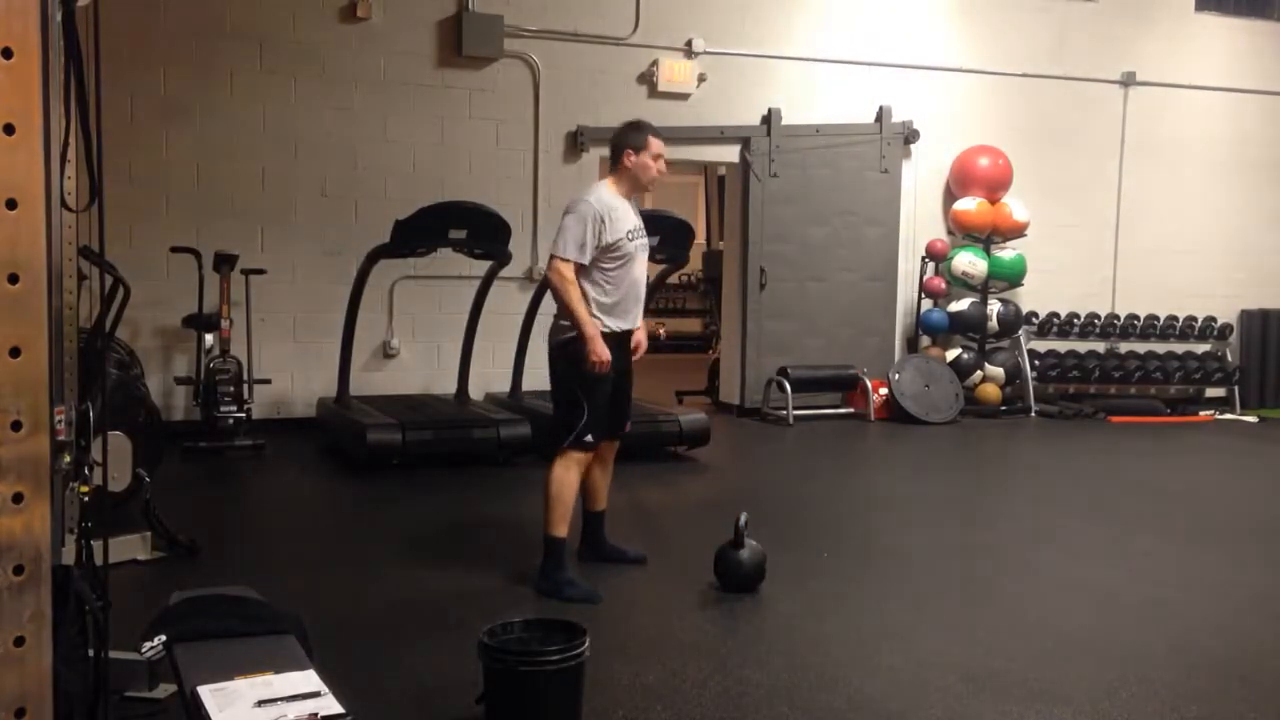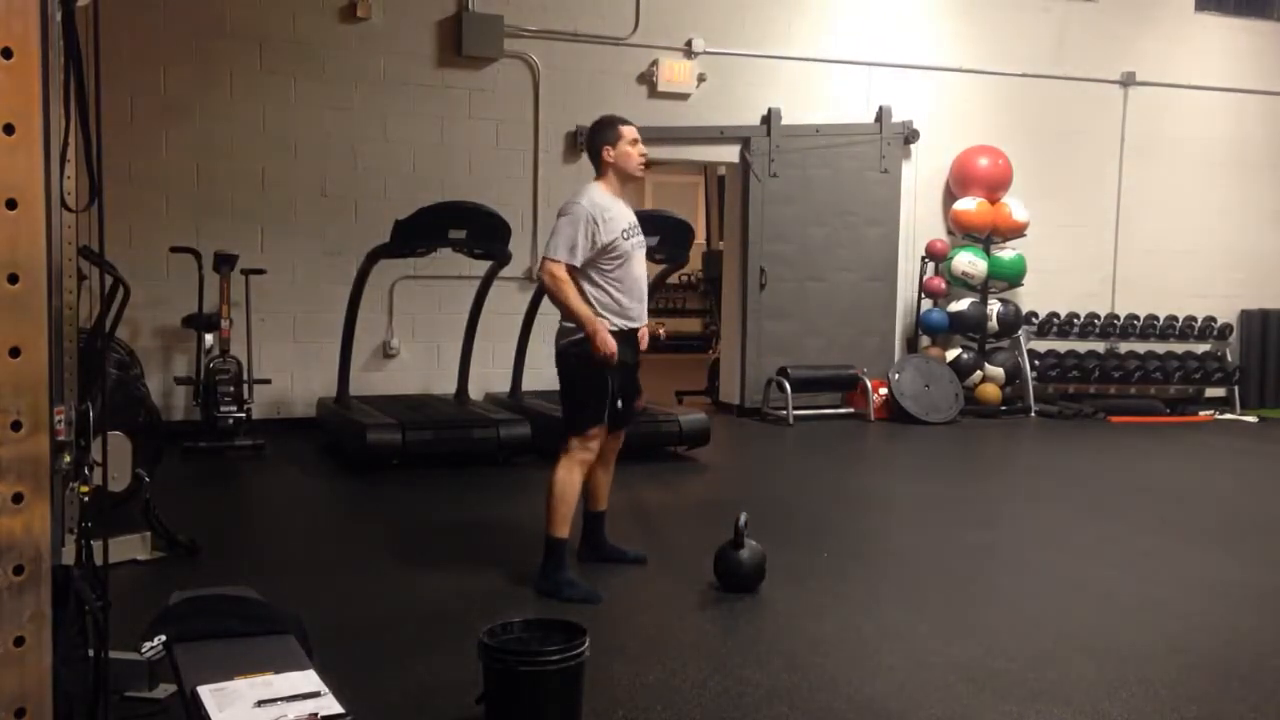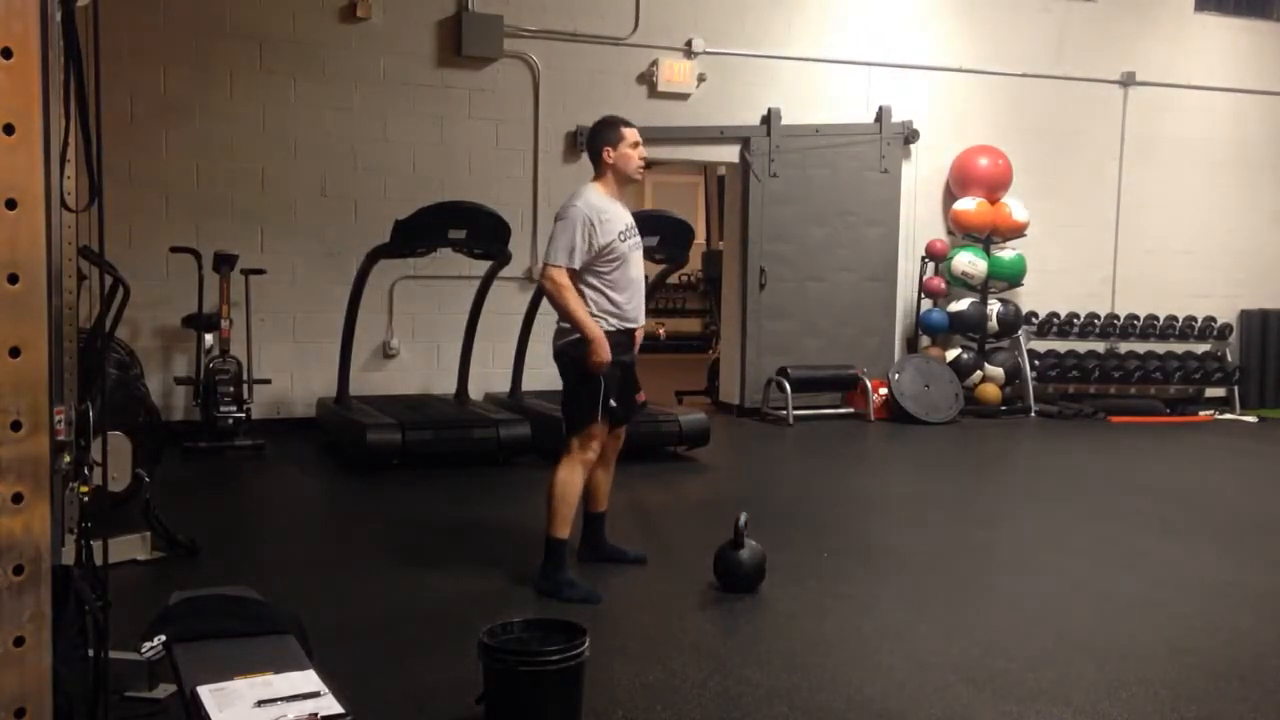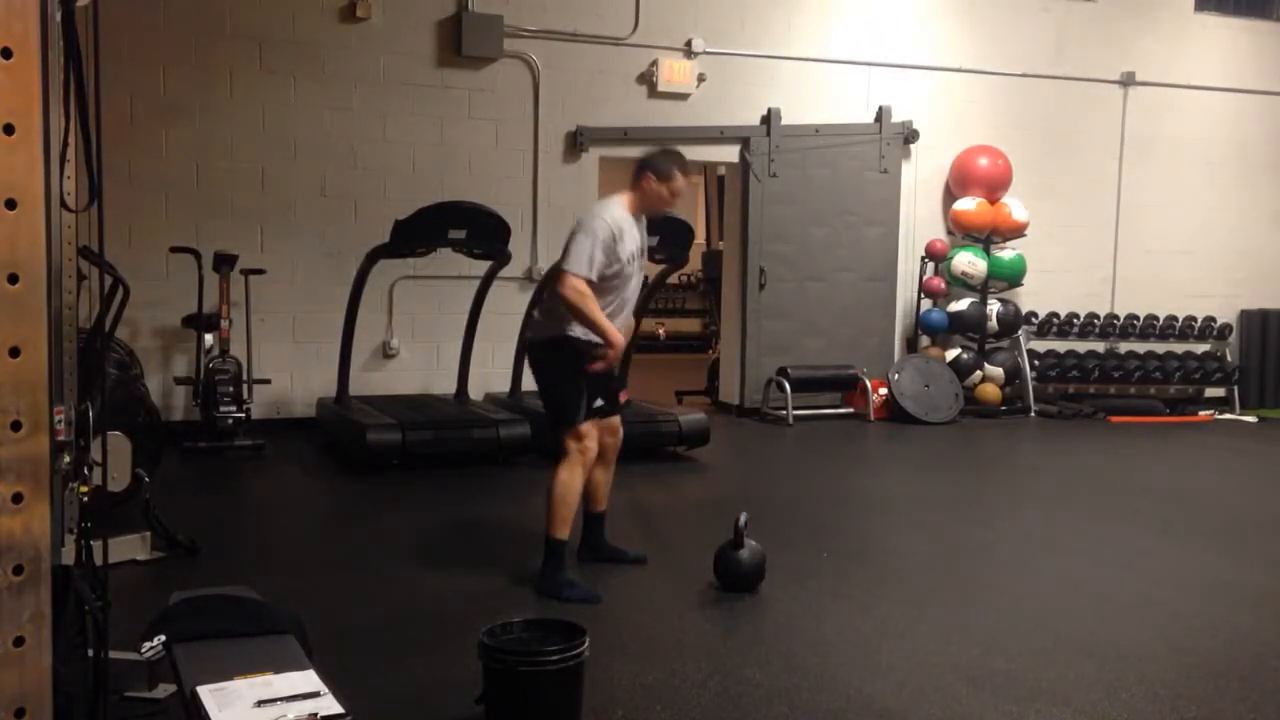
dt=0.3s
person 1, frame 1
left shoulder: (627, 208)
right shoulder: (593, 206)
right elbow: (560, 273)
left wrist: (637, 326)
right wrist: (590, 336)
left hip: (617, 342)
right hip: (587, 346)
left knee: (606, 444)
right knee: (577, 450)
left ankle: (594, 540)
right ankle: (552, 568)
person 1, frame 2
left shoulder: (621, 207)
right shoulder: (586, 207)
right elbow: (553, 274)
left wrist: (638, 323)
right wrist: (596, 330)
left hip: (621, 342)
right hip: (594, 345)
left knee: (610, 443)
right knee: (583, 447)
left ankle: (594, 539)
right ankle: (553, 568)
person 1, frame 3
left shoulder: (617, 207)
right shoulder: (583, 209)
right elbow: (554, 279)
left wrist: (634, 323)
right wrist: (593, 336)
left hip: (617, 343)
right hip: (591, 347)
left knee: (611, 441)
right knee: (585, 449)
left ankle: (594, 540)
right ankle: (553, 569)
person 1, frame 4
left shoulder: (636, 220)
right shoulder: (606, 221)
right elbow: (570, 287)
left wrist: (621, 328)
right wrist: (613, 335)
left hip: (593, 345)
right hip: (560, 342)
left knee: (611, 436)
right knee: (583, 446)
left ankle: (594, 540)
right ankle: (552, 569)
